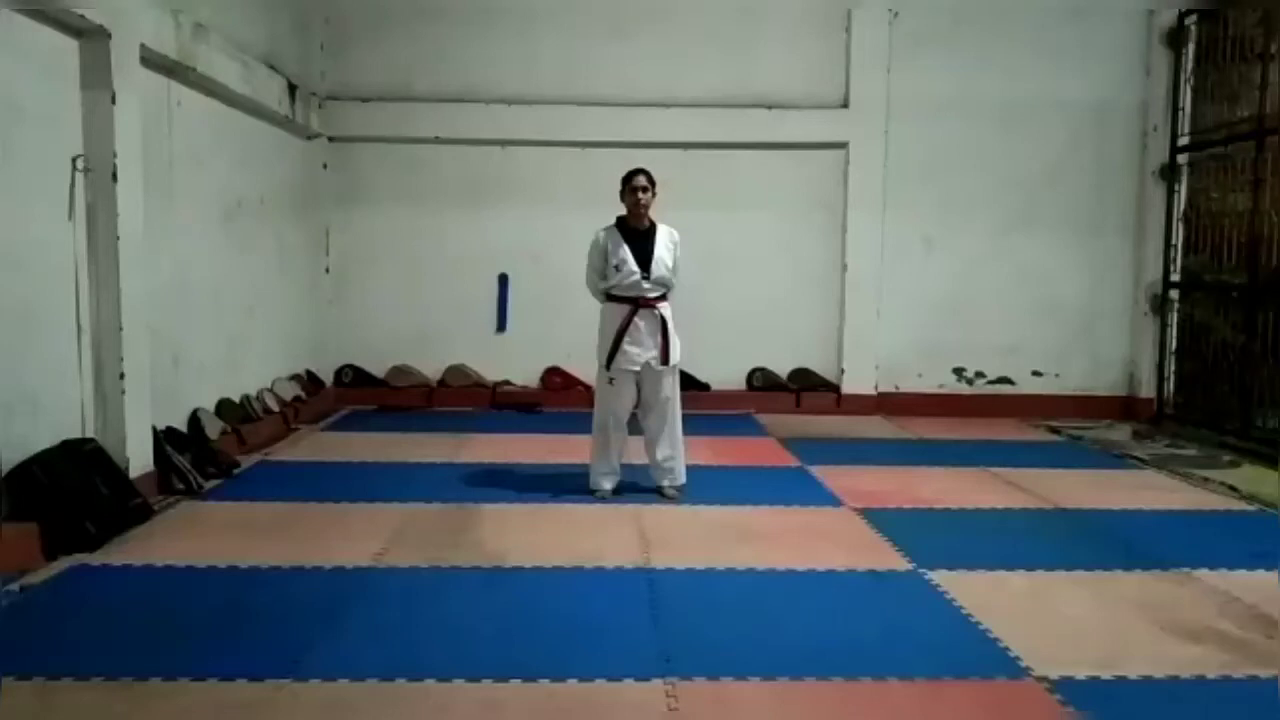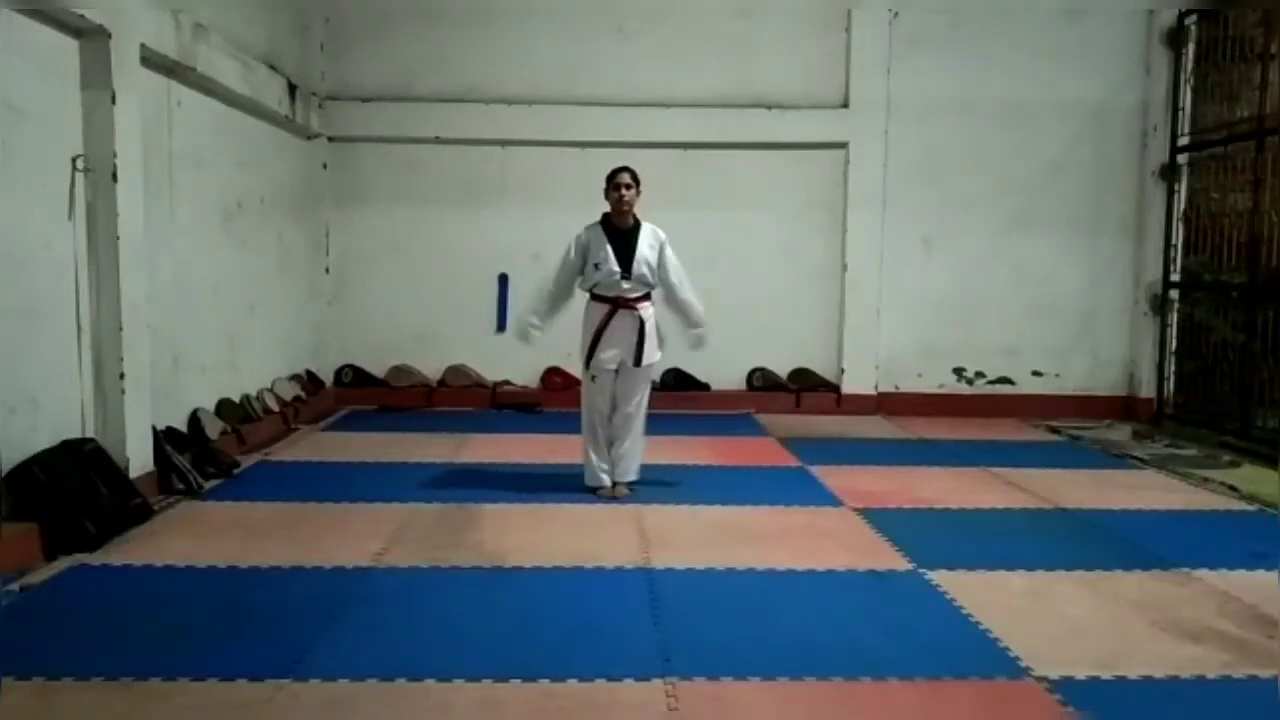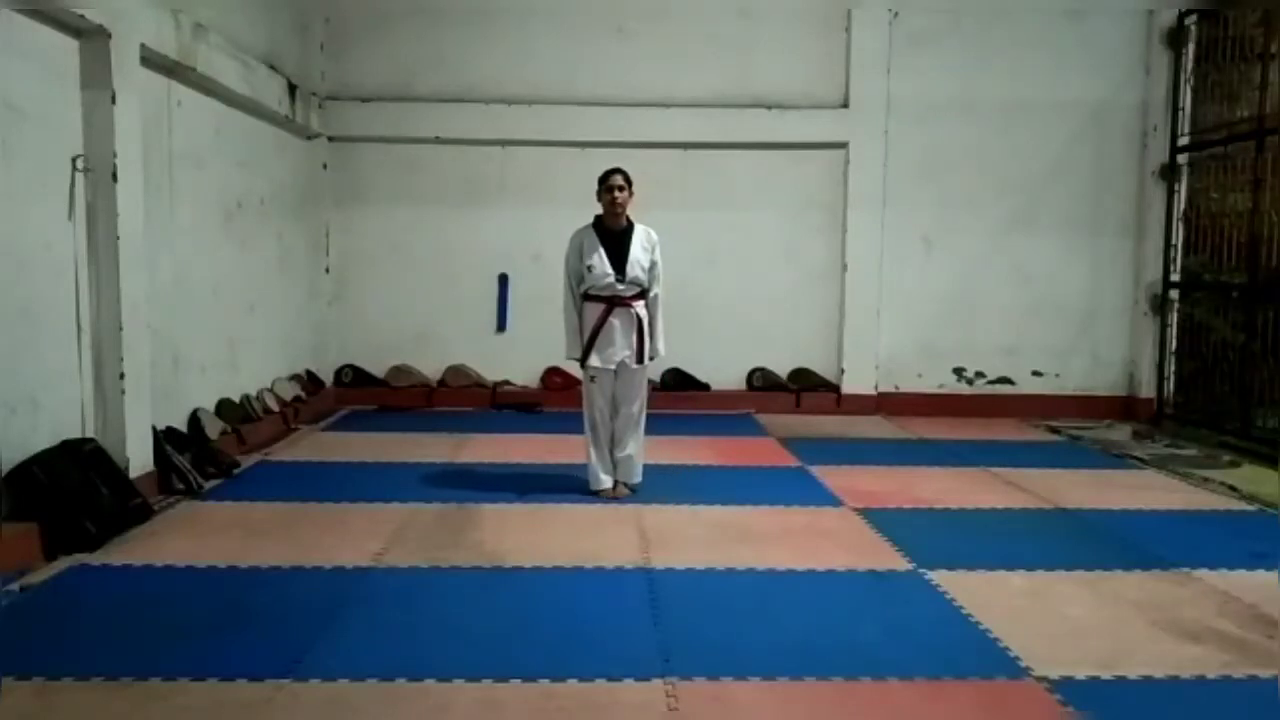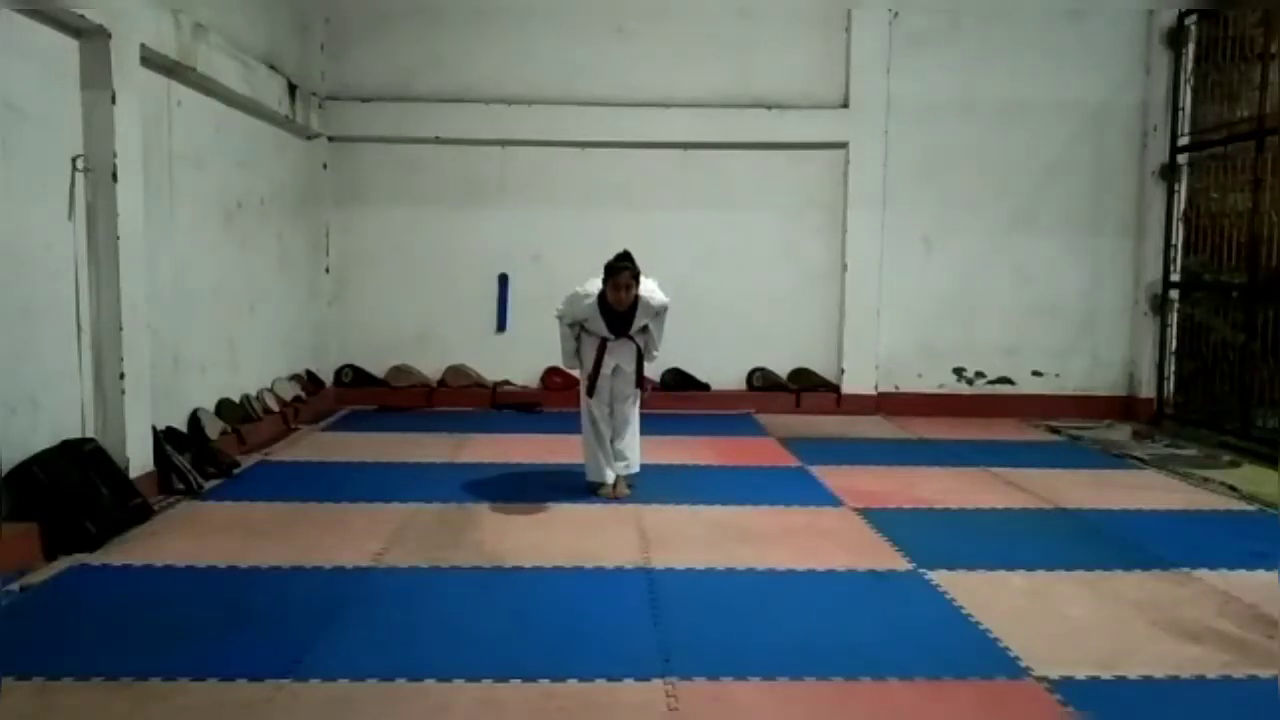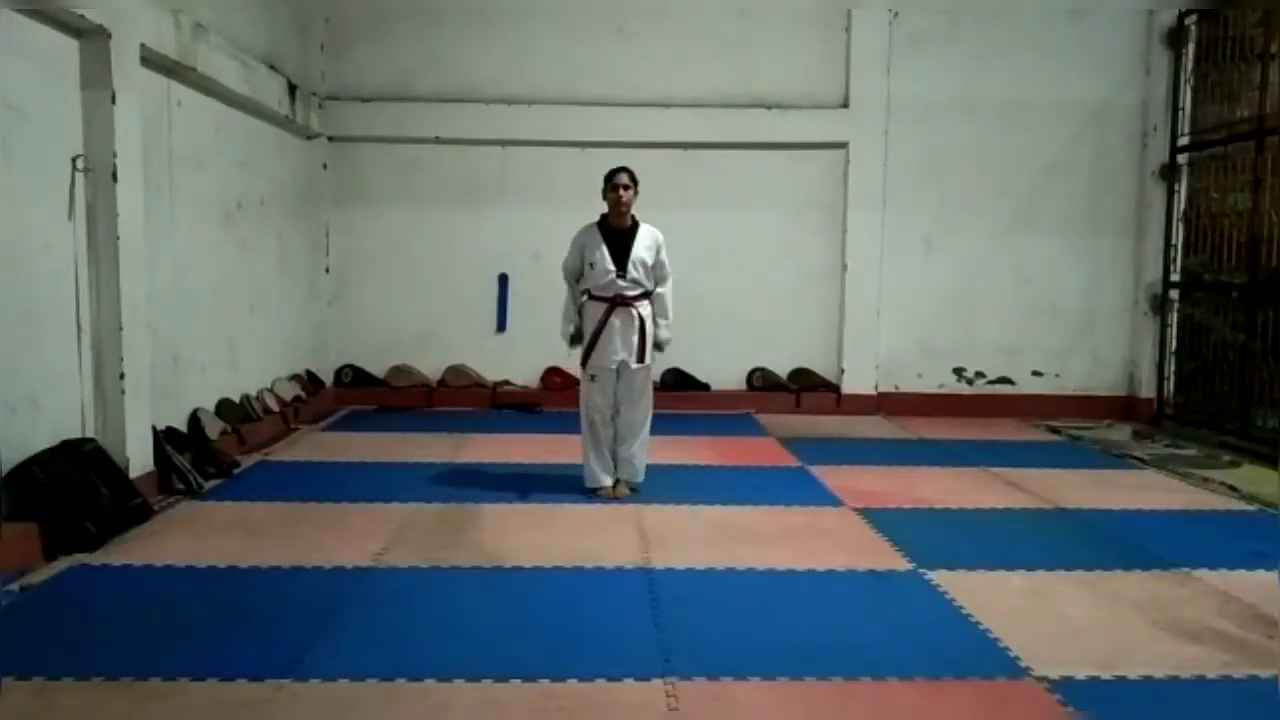
dt=1s
person 1, frame 1
left shoulder: (670, 237)
right shoulder: (605, 238)
right elbow: (595, 283)
left wrist: (650, 306)
right wrist: (625, 306)
left hip: (659, 326)
right hip: (620, 326)
left knee: (662, 408)
right knee: (612, 408)
left ankle: (669, 477)
right ankle: (605, 478)
person 1, frame 2
left shoulder: (655, 237)
right shoulder: (589, 237)
left elbow: (674, 283)
right elbow: (563, 280)
left wrist: (695, 323)
right wrist: (535, 320)
left hip: (639, 325)
right hip: (601, 324)
left knee: (631, 409)
right knee: (597, 407)
left ankle: (623, 475)
right ankle: (600, 475)
person 1, frame 3
left shoulder: (647, 237)
right shoulder: (582, 239)
left elbow: (654, 291)
right elbow: (571, 292)
left wrist: (655, 341)
right wrist: (575, 343)
left hip: (634, 327)
right hip: (597, 328)
left knee: (631, 408)
right knee: (598, 408)
left ankle: (625, 476)
right ankle: (603, 478)
person 1, frame 4
left shoulder: (651, 299)
right shoulder: (585, 300)
left elbow: (662, 311)
right elbow: (564, 318)
left wrist: (650, 347)
right wrist: (573, 357)
left hip: (630, 346)
right hip: (595, 348)
left knee: (626, 407)
right knee: (597, 408)
left ankle: (622, 473)
right ankle: (604, 476)
person 1, frame 5
left shoulder: (651, 237)
right shoulder: (586, 236)
left elbow: (662, 283)
right elbow: (571, 280)
left wrist: (662, 328)
right wrist: (571, 325)
left hip: (637, 324)
right hip: (599, 324)
left knee: (635, 406)
right knee: (597, 407)
left ankle: (625, 475)
right ankle: (601, 477)
